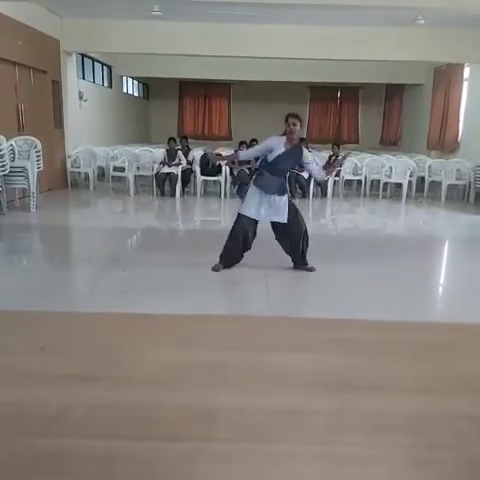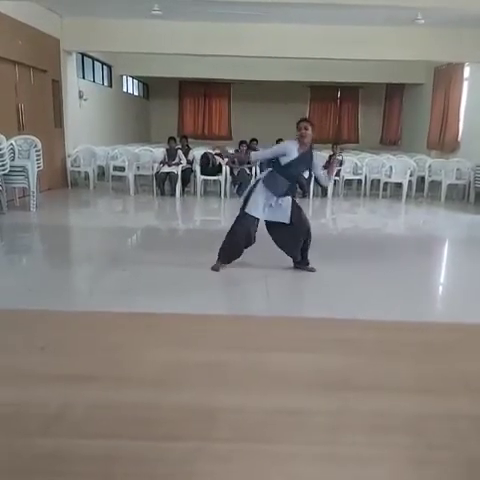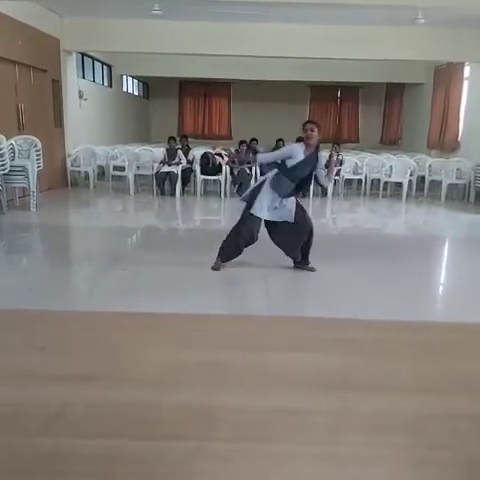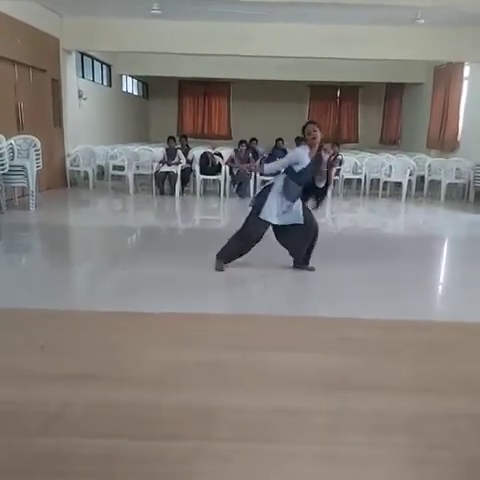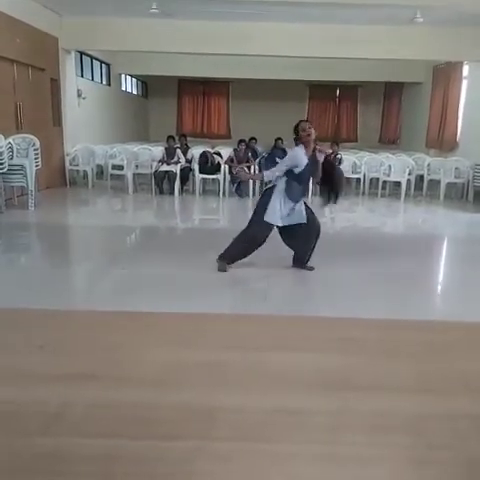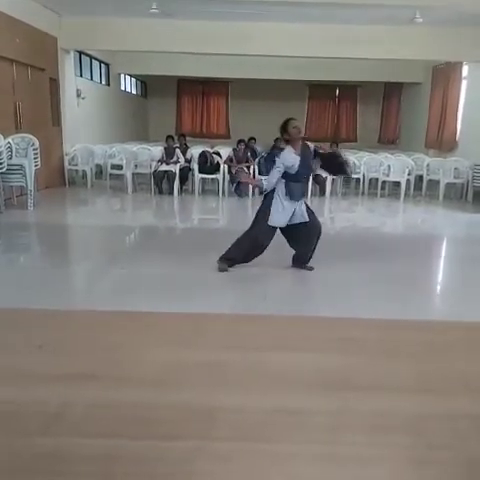
dt=0.1s
person 1, frame 1
left shoulder: (301, 152)
right shoulder: (274, 141)
left elbow: (318, 173)
right elbow: (247, 154)
left hip: (279, 194)
right hip: (259, 190)
left knee: (297, 227)
right knee: (242, 227)
left ankle: (300, 262)
right ankle: (225, 261)
person 1, frame 2
left shoulder: (312, 158)
right shoulder: (289, 146)
left elbow: (325, 181)
right elbow: (261, 155)
left wrist: (334, 162)
left hip: (283, 195)
right hip: (264, 188)
left knee: (301, 227)
right knee: (244, 225)
left ankle: (301, 261)
right ankle: (222, 259)
person 1, frame 3
left shoulder: (317, 158)
right shoulder: (294, 149)
left elbow: (325, 182)
right elbow: (267, 157)
left hip: (287, 196)
right hip: (269, 190)
left knee: (305, 226)
right knee: (248, 225)
left ankle: (301, 261)
right ankle: (222, 258)
person 1, frame 4
right shoulder: (300, 152)
right elbow: (274, 166)
left hip: (294, 199)
right hip: (277, 193)
left knee: (311, 228)
right knee: (253, 228)
left ankle: (300, 261)
right ankle: (222, 257)
person 1, frame 5
right shoulder: (296, 153)
right elbow: (274, 173)
right wrist: (250, 176)
left hip: (296, 199)
right hip: (279, 196)
left knee: (313, 227)
right knee: (257, 231)
left ankle: (300, 261)
right ankle: (225, 259)
person 1, frame 6
left shoulder: (308, 148)
right shoulder: (285, 155)
right elbow: (269, 183)
right wrist: (252, 181)
left hip: (297, 200)
right hip: (279, 198)
left knee: (314, 228)
right knee: (259, 233)
left ankle: (300, 261)
right ankle: (226, 260)
